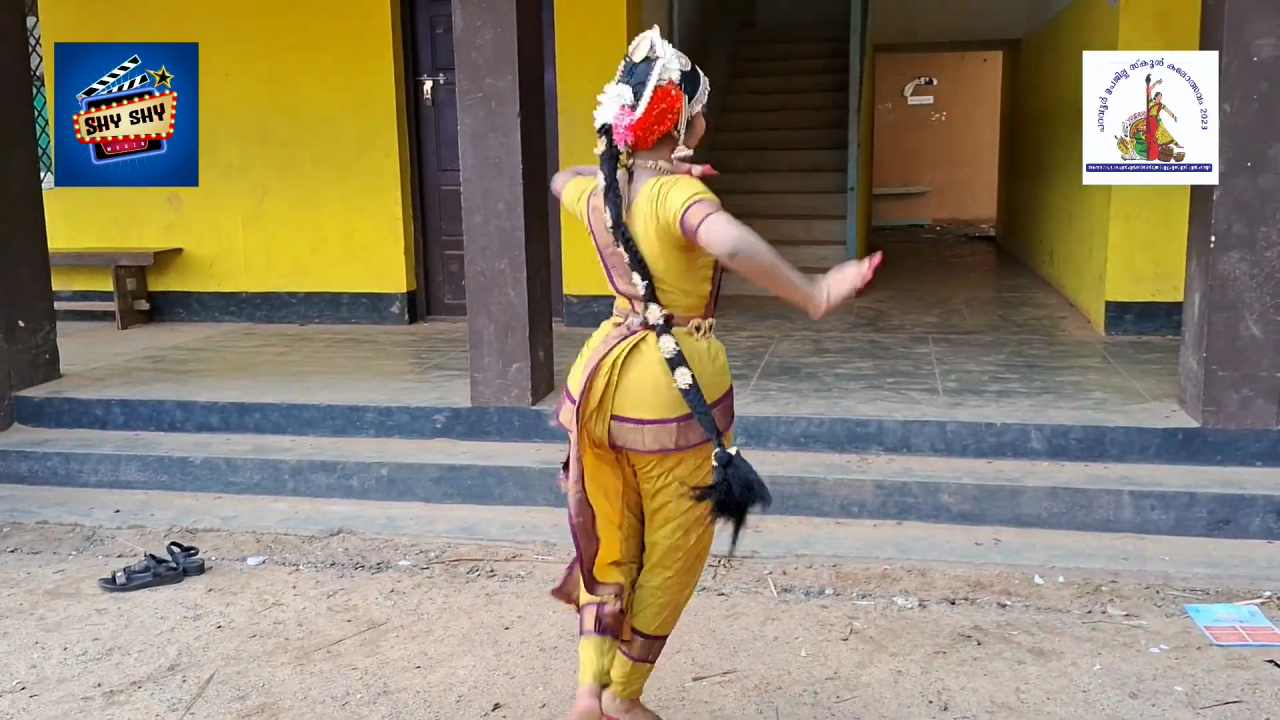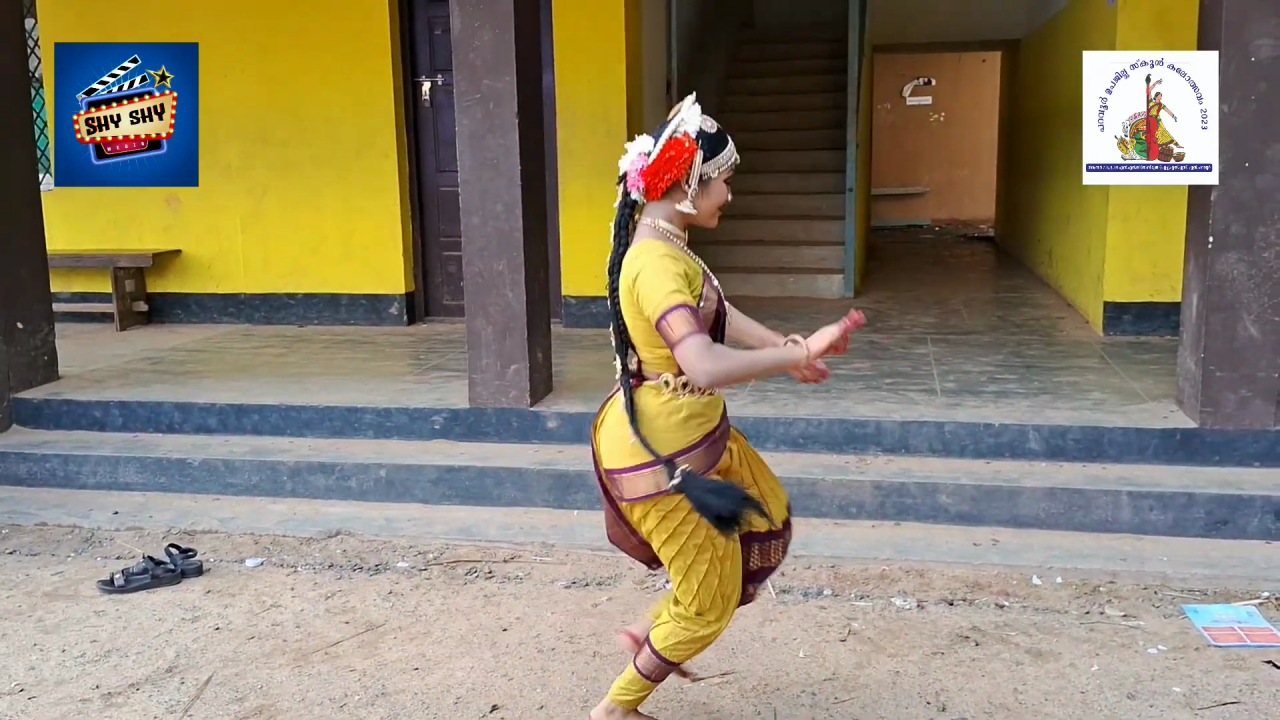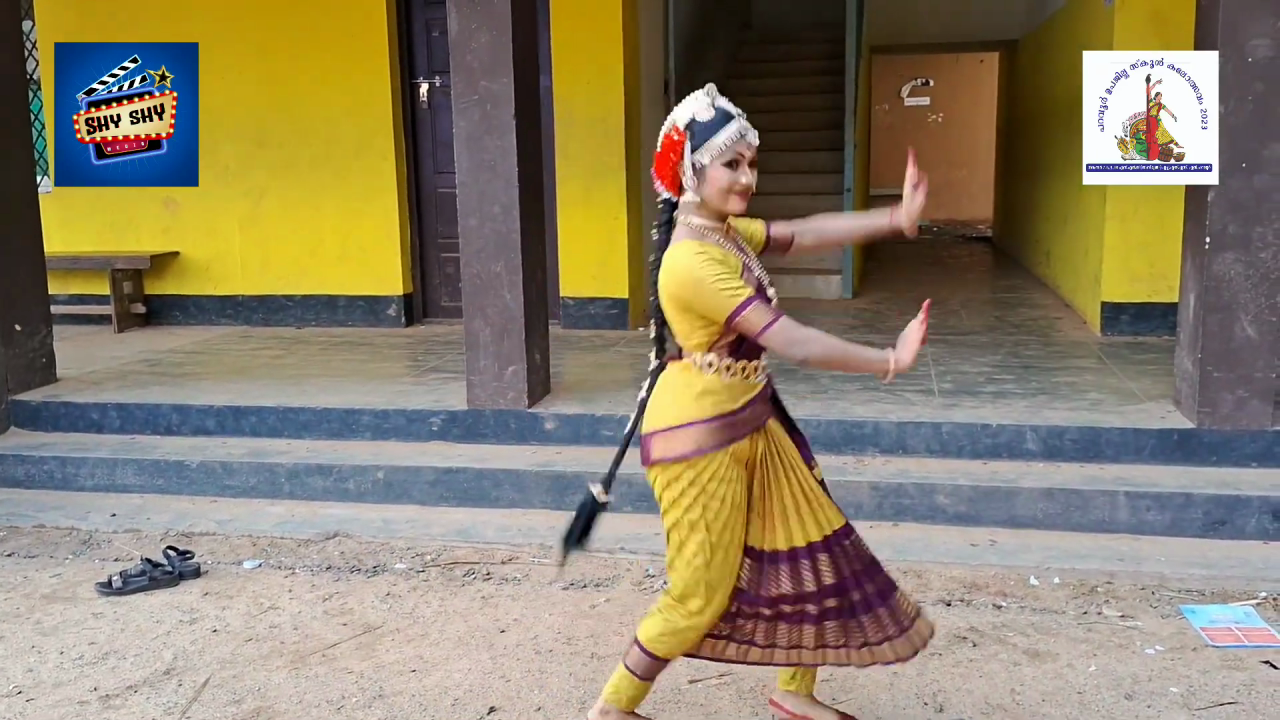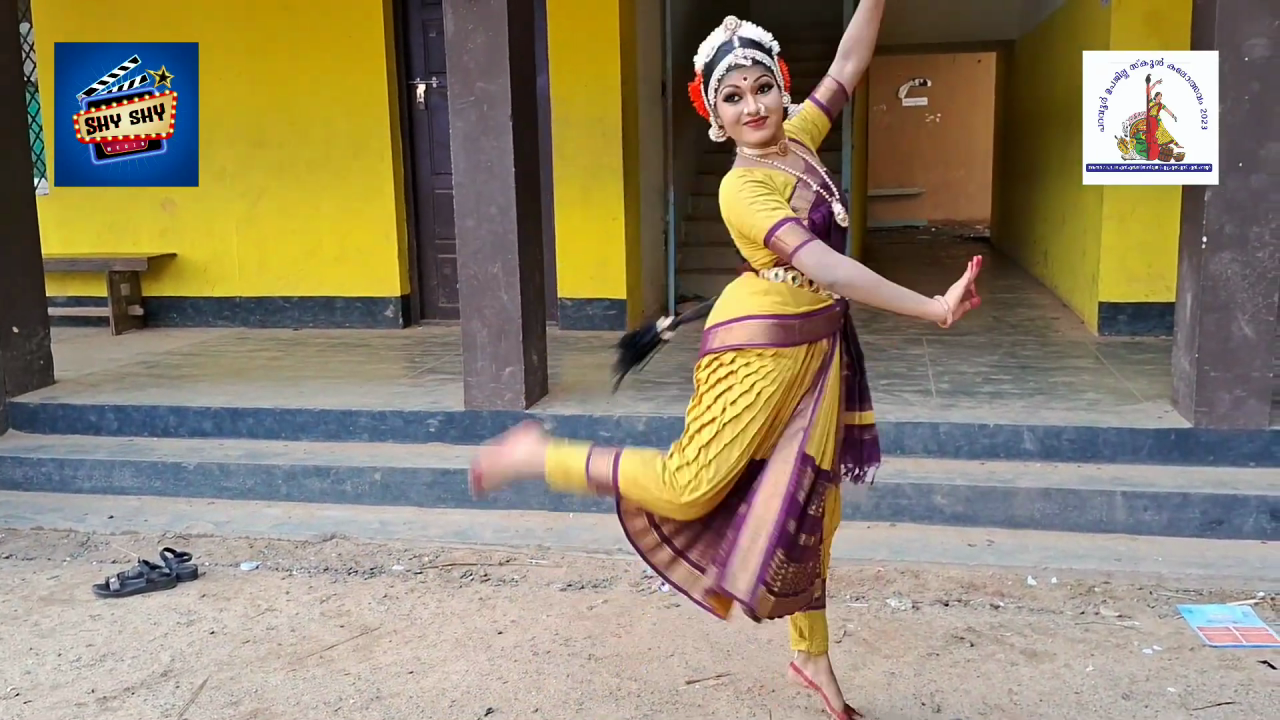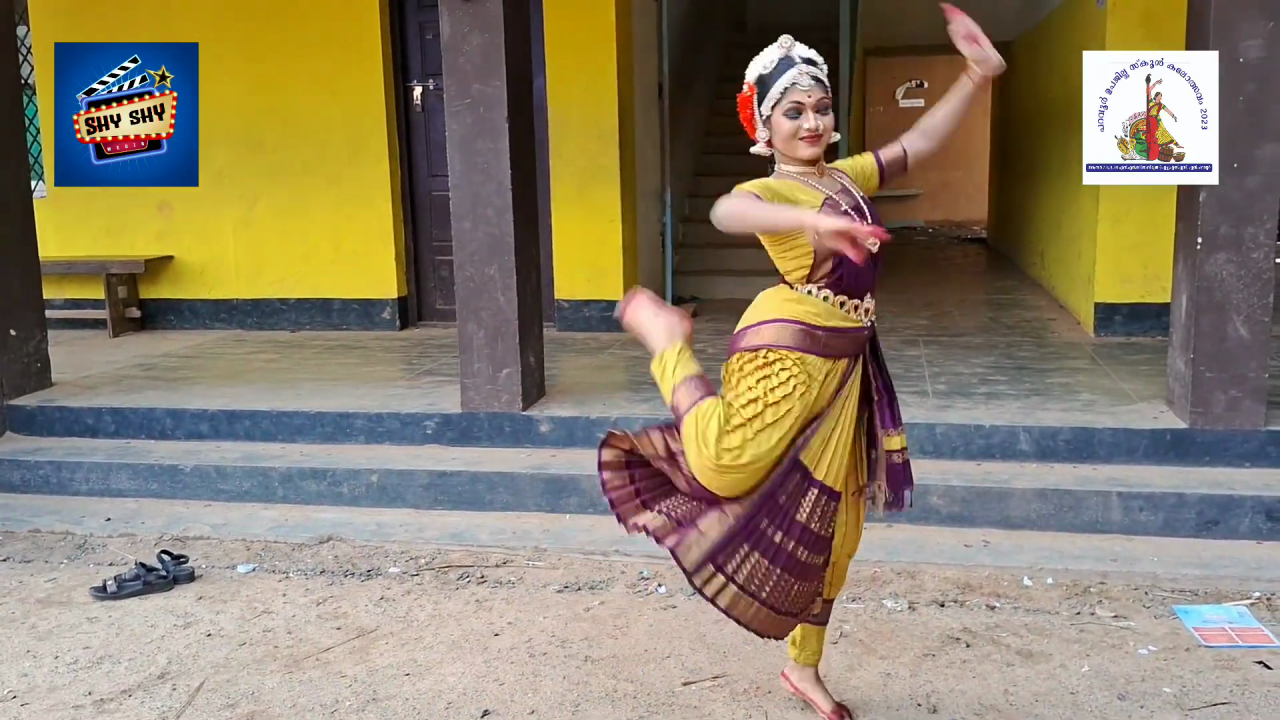
dt=0.2s
person 1, frame 1
left shoulder: (600, 193)
right shoulder: (681, 196)
left elbow: (563, 182)
right elbow: (726, 242)
right wrist: (813, 292)
left hip: (604, 378)
right hip: (673, 393)
left knee: (614, 542)
right knee: (674, 557)
person 1, frame 2
left shoulder: (663, 249)
right shoulder: (658, 266)
left elbow: (721, 314)
right elbow: (704, 362)
left wrist: (783, 346)
right wrist: (798, 356)
left hip: (684, 432)
right hip: (666, 446)
left knee: (762, 518)
right knee: (709, 603)
left ankle: (656, 630)
person 1, frame 3
left shoulder: (725, 234)
right shoulder: (696, 268)
left elbow: (803, 236)
right elbow: (791, 341)
left wrist: (894, 220)
right wrist: (891, 359)
left hip: (748, 421)
right hip: (701, 436)
left knee: (814, 544)
right knee: (701, 596)
person 1, frame 4
left shoulder: (797, 144)
right shoulder: (743, 186)
left elbow: (846, 68)
right elbow: (815, 261)
right wrist: (932, 308)
left hip: (816, 347)
right hip: (760, 342)
left knee: (809, 505)
right knee: (672, 483)
left ankle: (813, 657)
right ankle: (536, 454)
person 1, frame 5
left shoulder: (840, 178)
right shoulder: (773, 191)
left elbow: (917, 145)
right elbow: (731, 213)
left wrist: (976, 75)
right wrist: (819, 220)
left hip: (845, 364)
right hip: (784, 348)
left knee: (833, 523)
right knee: (720, 466)
right ankle: (658, 322)
